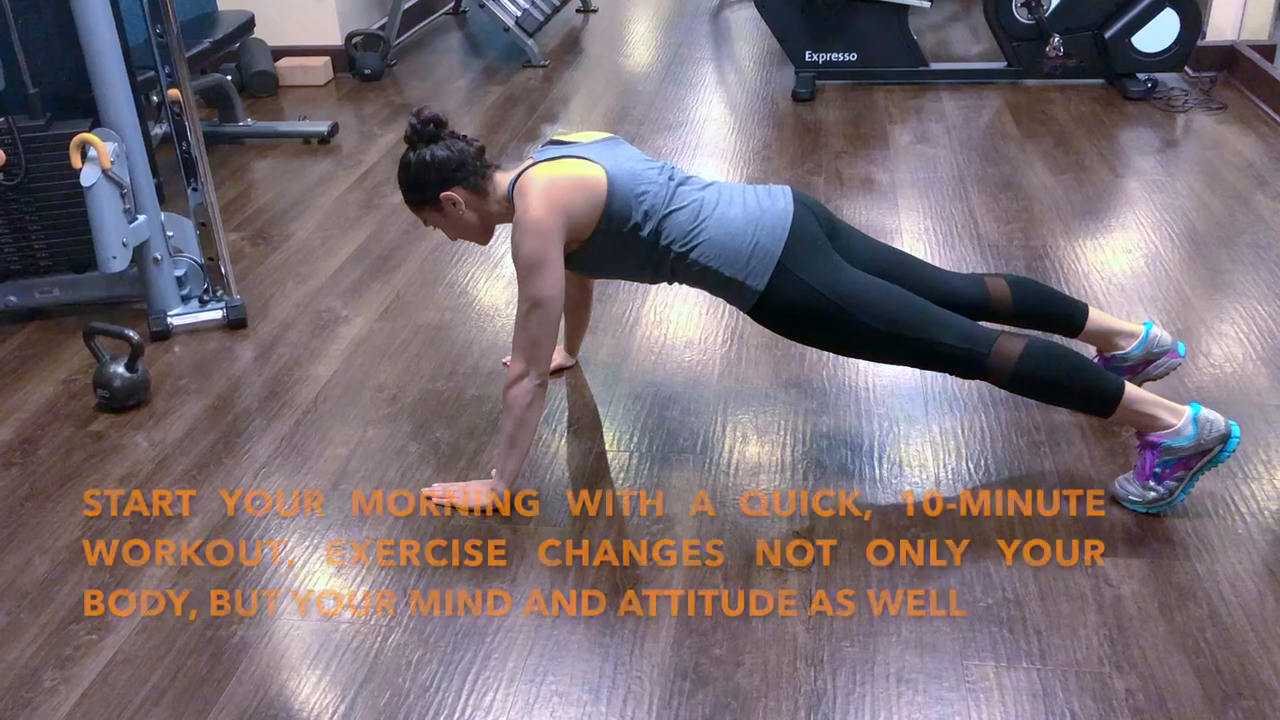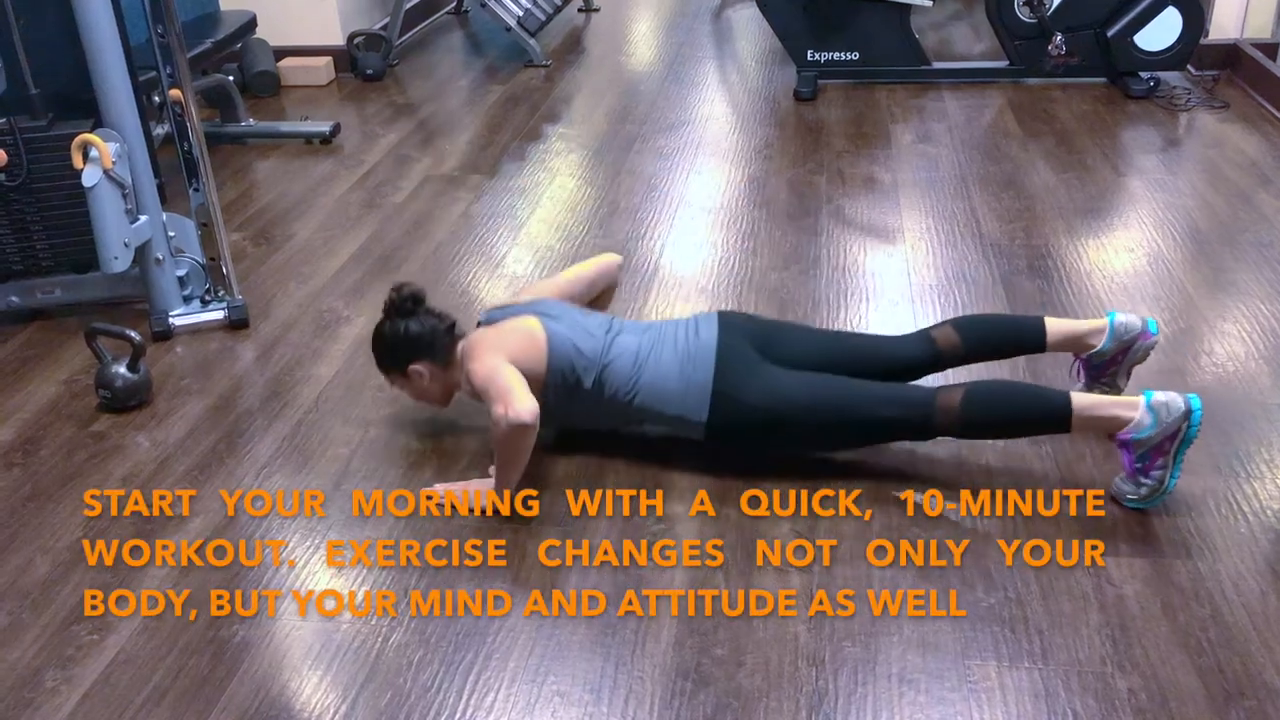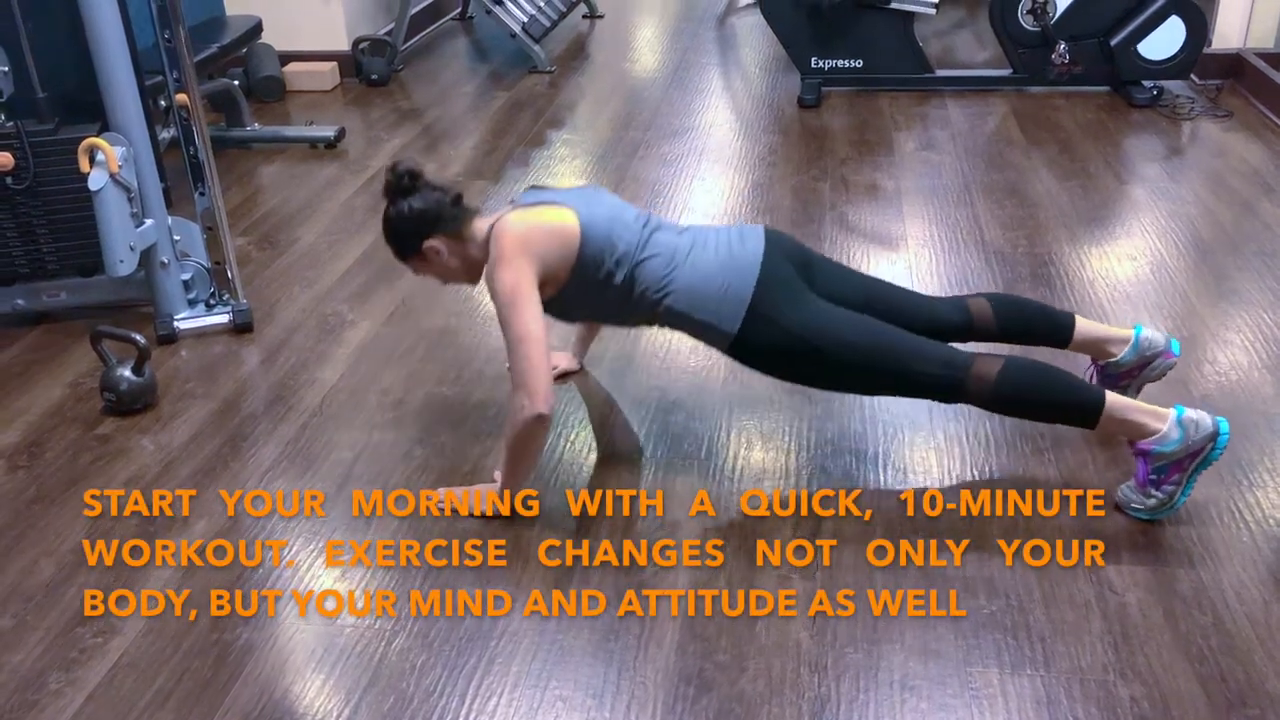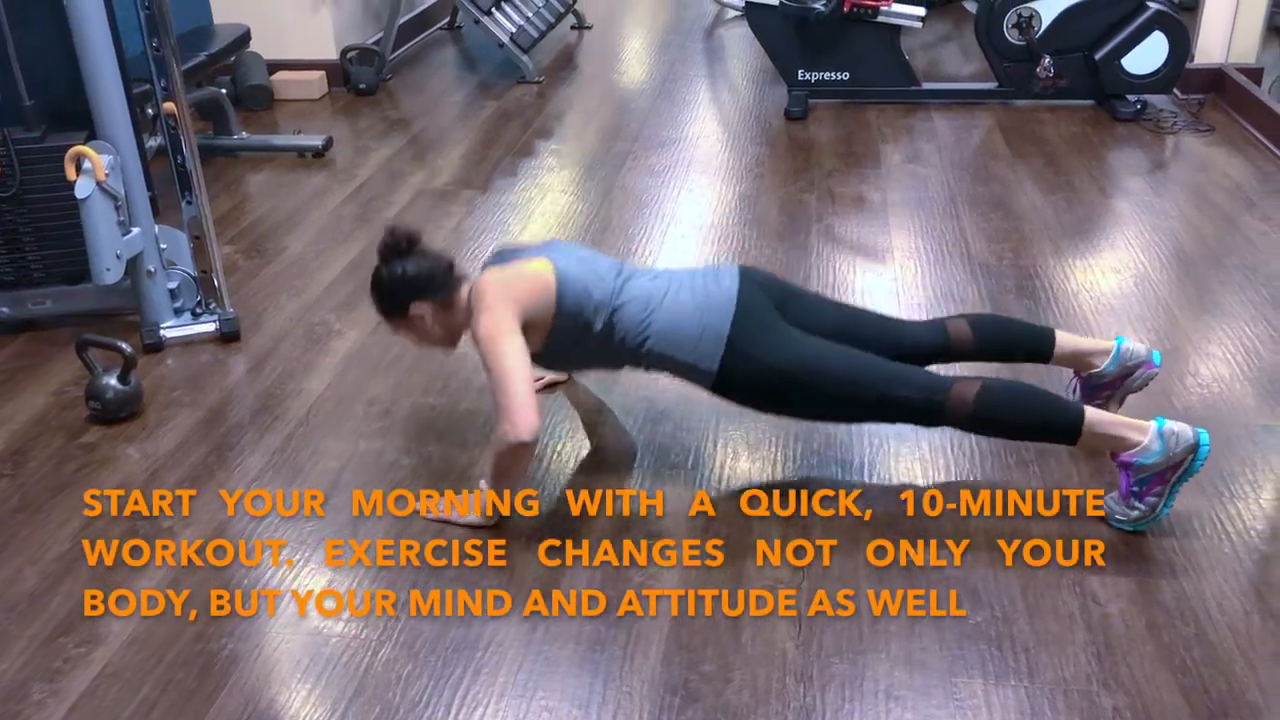
dt=0.7s
person 1, frame 1
left shoulder: (533, 207)
right shoulder: (556, 156)
left elbow: (525, 370)
left wrist: (496, 487)
right wrist: (569, 350)
left hip: (771, 268)
right hip: (780, 217)
left knee: (959, 346)
right knee: (956, 295)
left ankle: (1179, 428)
right ankle: (1130, 340)
person 1, frame 2
left shoulder: (480, 359)
right shoulder: (514, 311)
left elbow: (520, 418)
right elbow: (612, 261)
left wrist: (500, 489)
left hip: (720, 395)
right hip: (714, 336)
left knee: (915, 409)
right knee: (907, 356)
left ankle: (1140, 416)
right ankle: (1103, 332)
person 1, frame 3
left shoulder: (506, 255)
right shoulder: (535, 202)
left elbow: (532, 406)
left wrist: (504, 494)
right wrist: (580, 351)
left hip: (749, 311)
right hip: (753, 254)
left knee: (942, 372)
right knee: (941, 317)
left ankle: (1168, 433)
right ankle: (1126, 345)
person 1, frame 4
left shoulder: (487, 308)
right shoulder: (514, 264)
left elbow: (520, 433)
left wrist: (490, 503)
right wrist: (559, 364)
left hip: (728, 349)
right hip: (730, 292)
left knee: (917, 395)
right knee: (918, 342)
left ankle: (1146, 442)
right ankle: (1104, 355)
